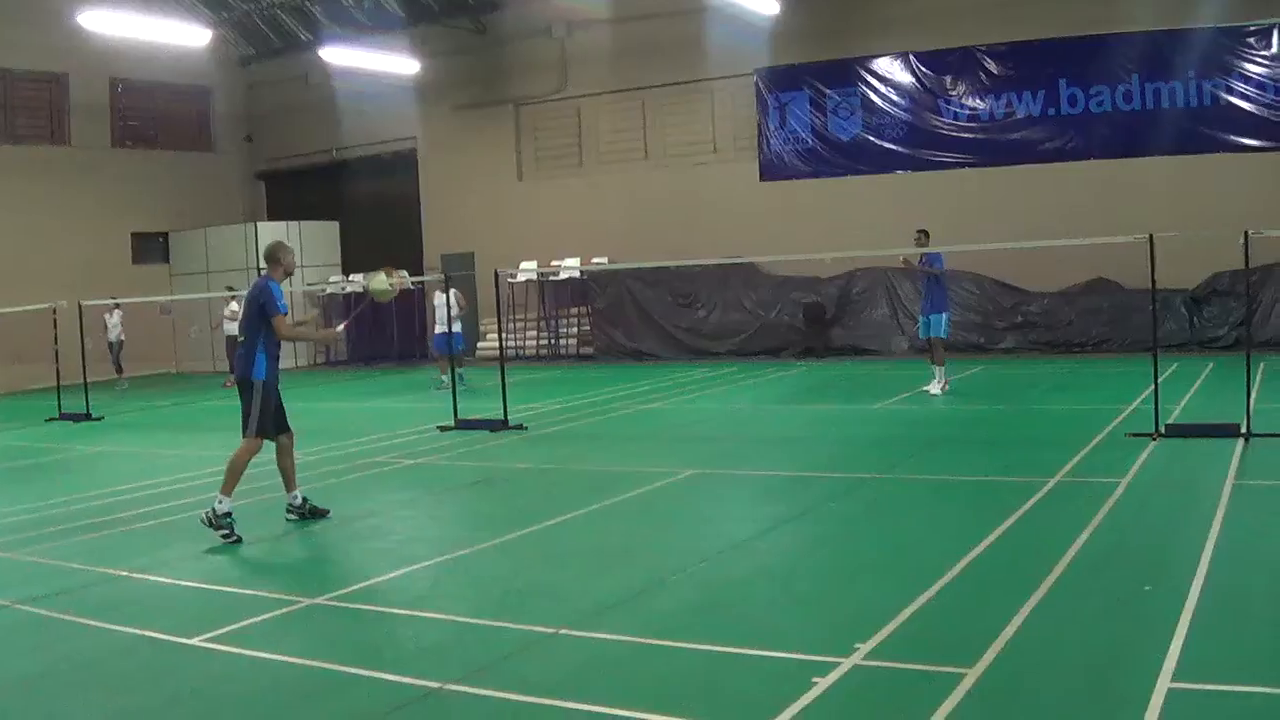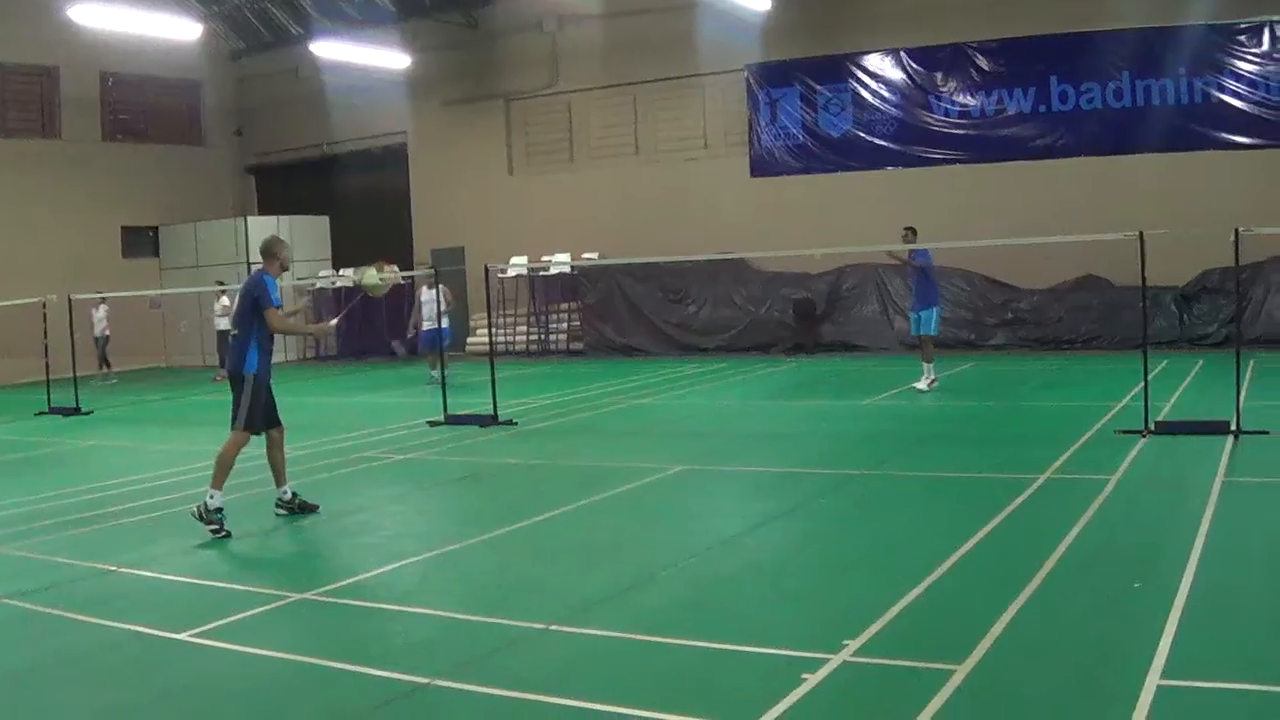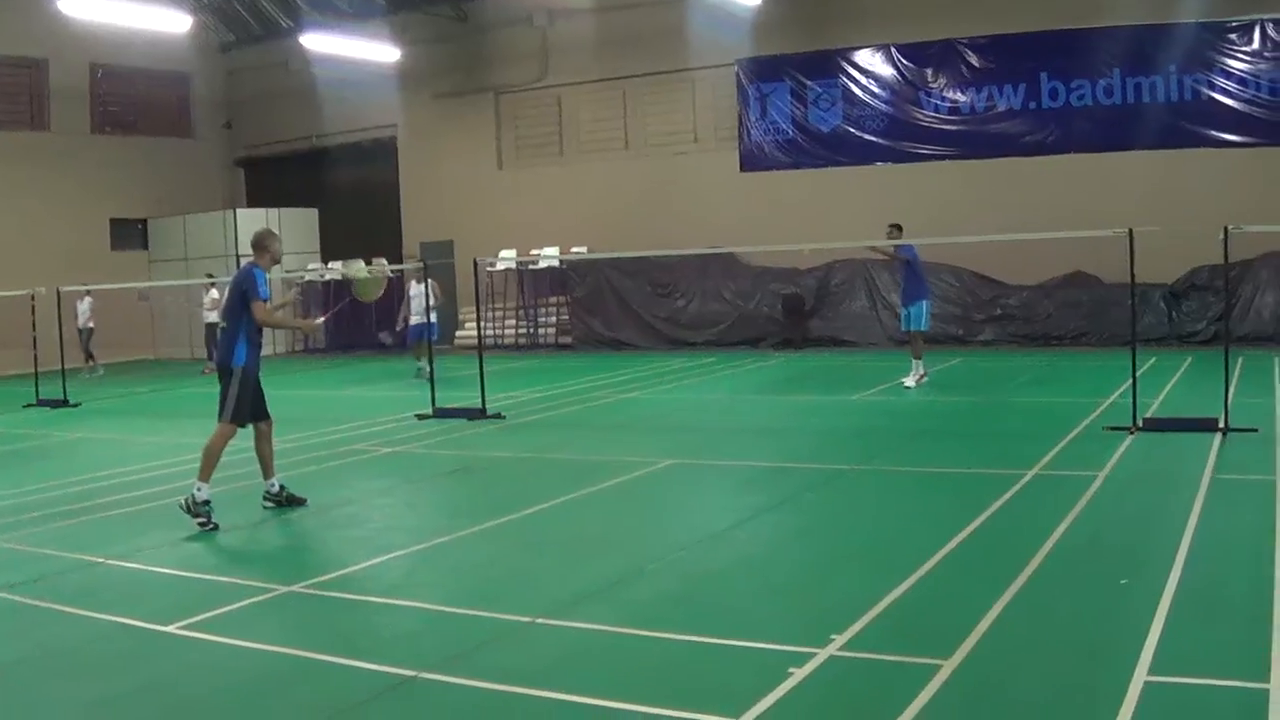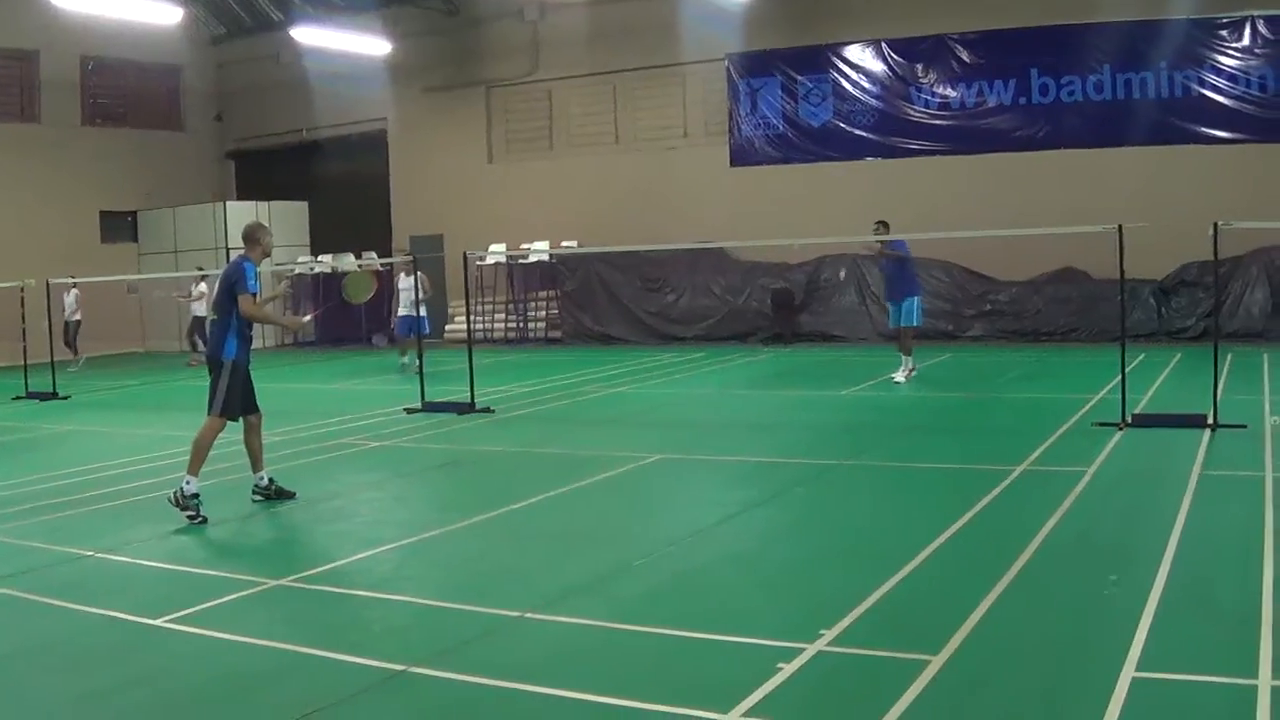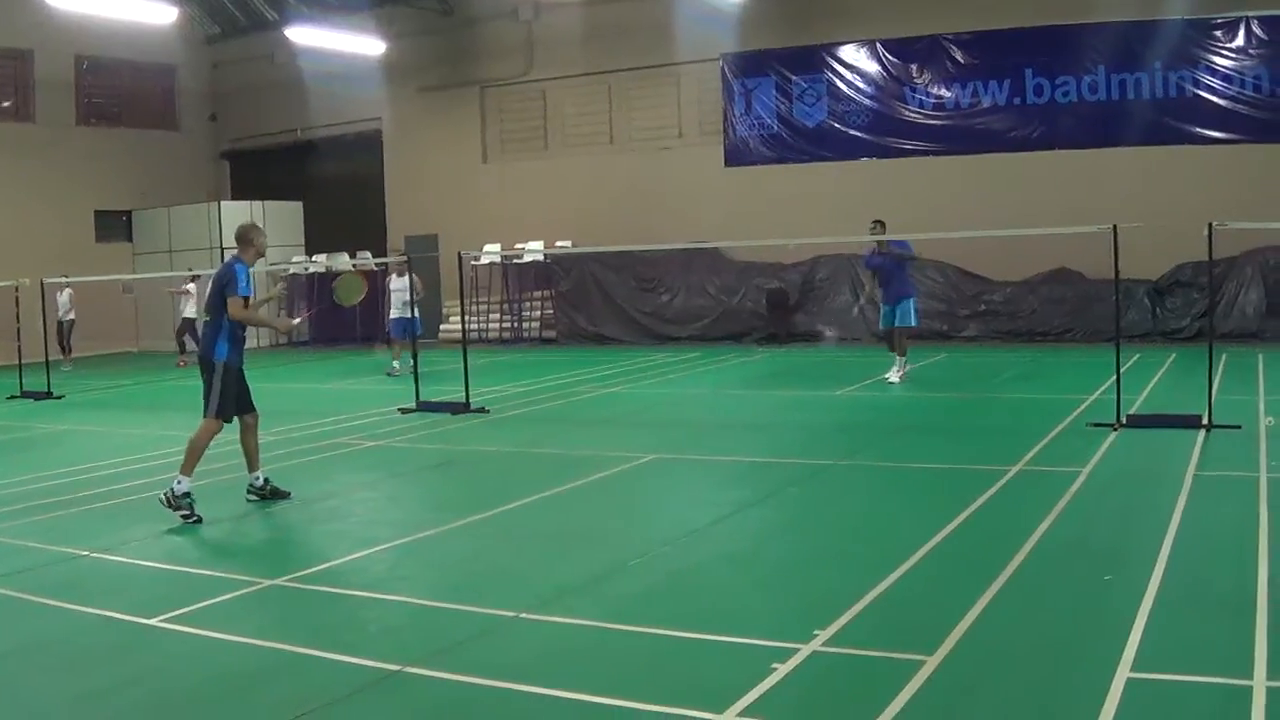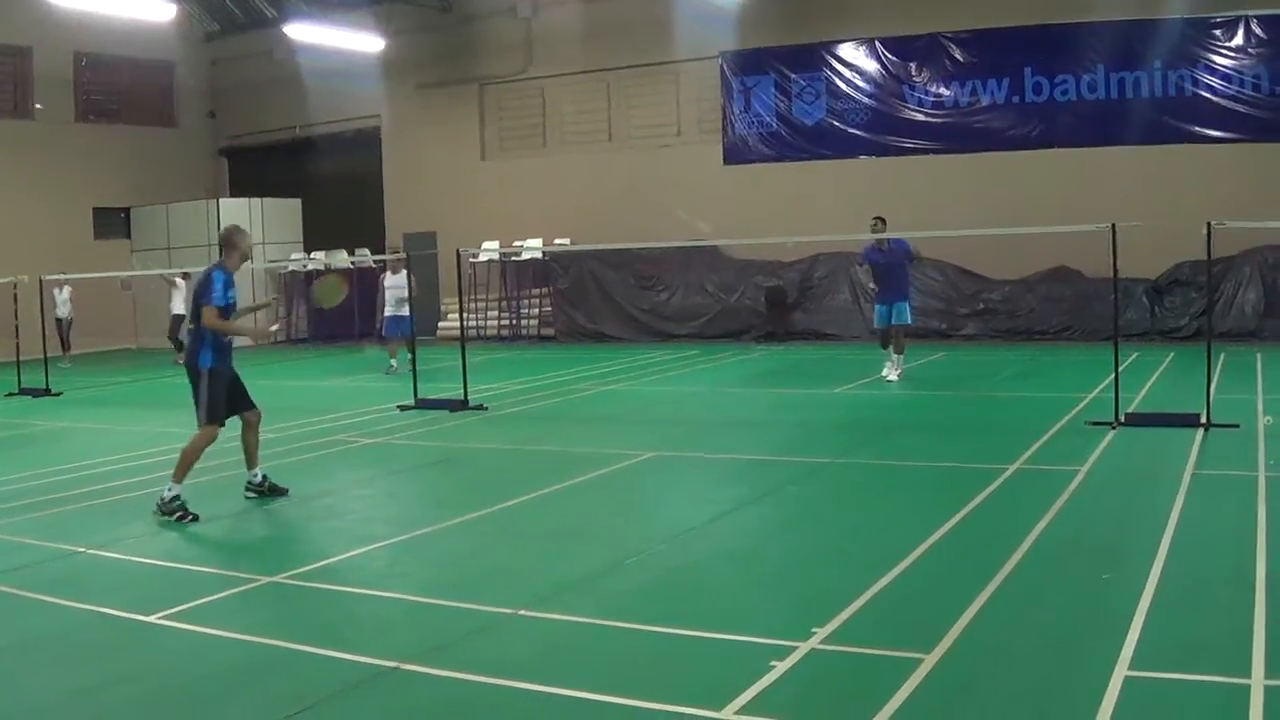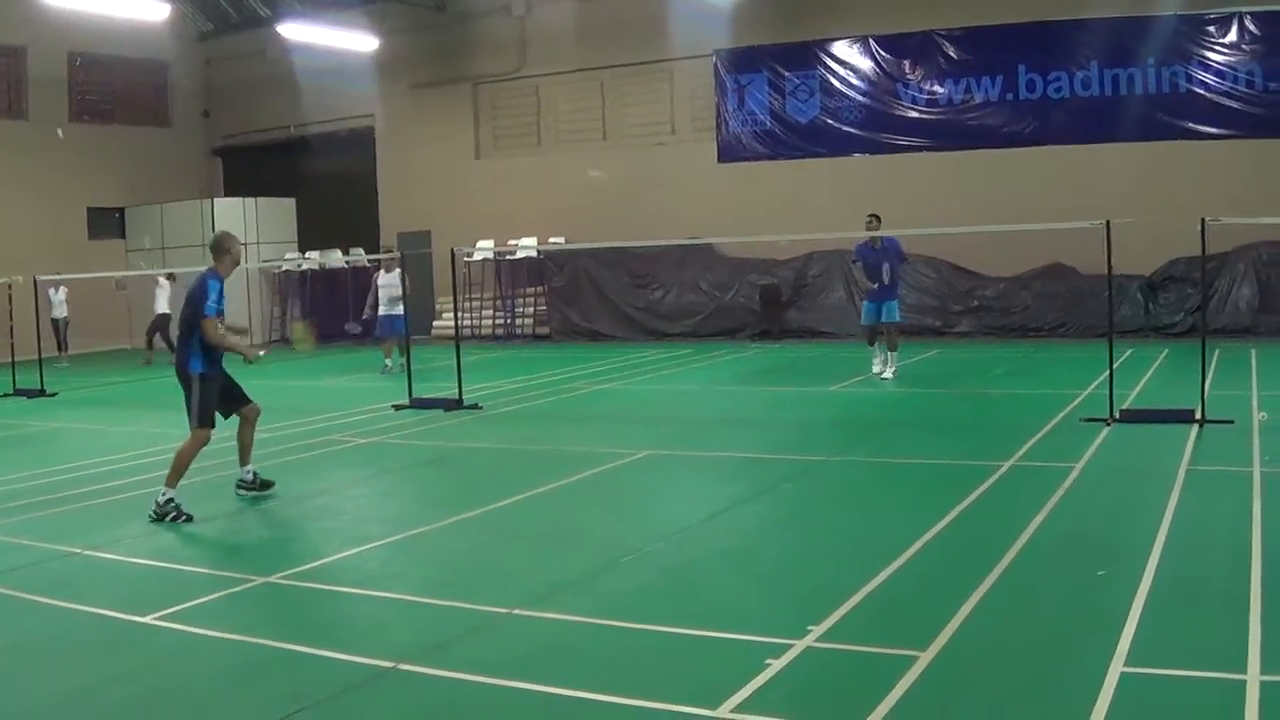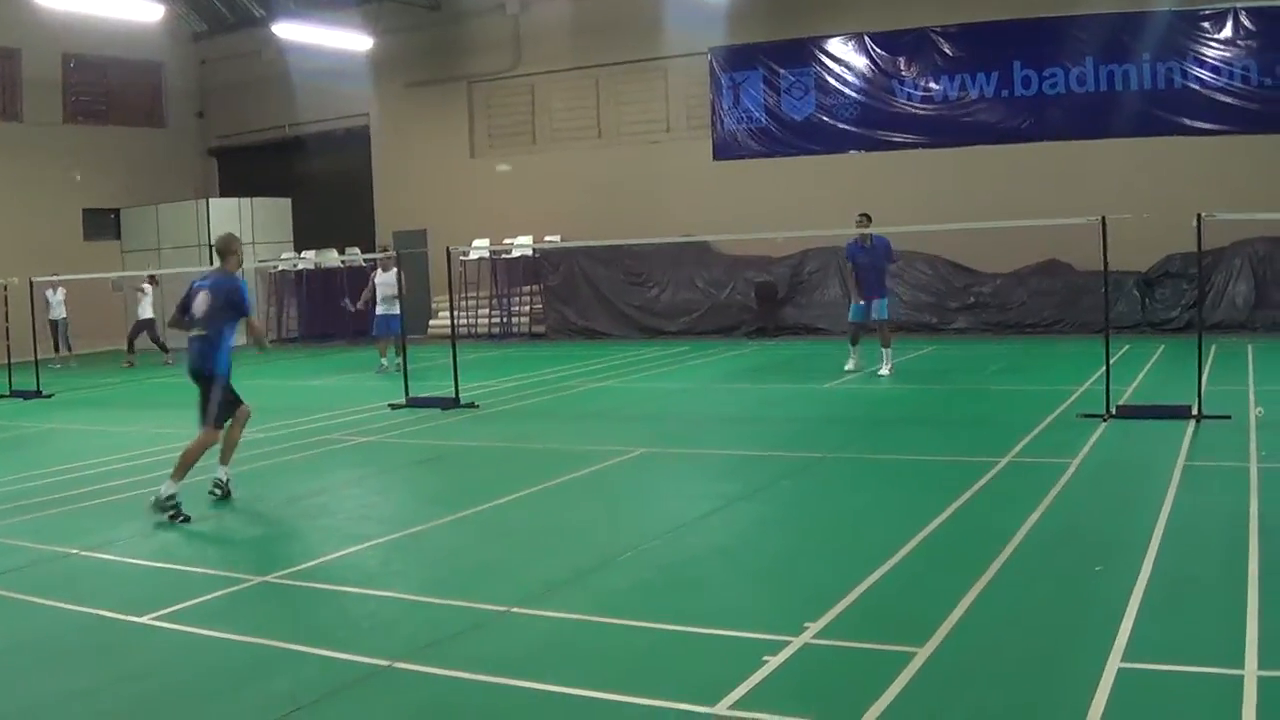
dt=0.2s
person 1, frame 1
left shoulder: (263, 287)
right shoulder: (269, 287)
right elbow: (282, 332)
left wrist: (303, 323)
right wrist: (319, 335)
left hip: (263, 375)
right hip: (256, 375)
left knee: (284, 437)
right knee: (253, 442)
left ankle: (295, 502)
right ankle: (219, 510)
person 1, frame 2
left shoulder: (258, 281)
right shoulder: (264, 281)
right elbow: (275, 324)
left wrist: (293, 311)
right wrist: (313, 329)
left hip: (255, 368)
right hip: (249, 369)
left knee: (275, 431)
right knee: (240, 435)
left ankle: (284, 497)
right ankle: (210, 504)
person 1, frame 3
left shoulder: (249, 274)
right shoulder: (254, 274)
right elbow: (261, 317)
left wrist: (282, 304)
right wrist: (300, 324)
left hip: (244, 361)
right hip: (238, 361)
left knee: (263, 424)
right knee: (227, 427)
left ankle: (272, 490)
right ankle: (198, 497)
person 1, frame 4
left shoulder: (241, 266)
right shoulder: (245, 267)
right elbow: (247, 310)
left wrist: (272, 296)
right wrist: (286, 321)
left hip: (235, 355)
right hip: (228, 355)
left knee: (253, 418)
right knee: (216, 421)
left ankle: (262, 483)
right ankle: (186, 490)
person 1, frame 5
left shoulder: (236, 268)
right shoulder: (237, 269)
right elbow: (235, 313)
left wrist: (267, 298)
right wrist: (275, 323)
left hip: (229, 356)
right hip: (219, 356)
left knee: (249, 418)
right knee: (213, 423)
left ankle: (257, 483)
right ankle: (178, 490)
person 1, frame 6
left shoulder: (224, 276)
right shoulder: (216, 276)
right elbow: (209, 322)
left wrist: (258, 306)
right wrist: (251, 332)
left hip: (220, 362)
right hip: (206, 363)
left knee: (251, 416)
right knee: (209, 431)
left ankle: (255, 480)
right ankle: (170, 496)
person 1, frame 7
left shoulder: (213, 282)
right shoulder: (210, 284)
right elbow: (211, 335)
left wrist: (226, 327)
right wrist: (244, 350)
left hip: (210, 367)
right hip: (196, 368)
left knee: (250, 411)
right knee: (201, 435)
left ankle: (246, 477)
right ankle: (164, 500)
person 1, frame 8
left shoulder: (200, 283)
right shoulder: (234, 285)
left elbow: (174, 322)
right elbow: (254, 329)
right wrist: (261, 342)
left hip: (204, 363)
right hip: (213, 366)
left knee: (241, 413)
right knee: (211, 435)
left ankle: (221, 478)
right ankle: (166, 495)
